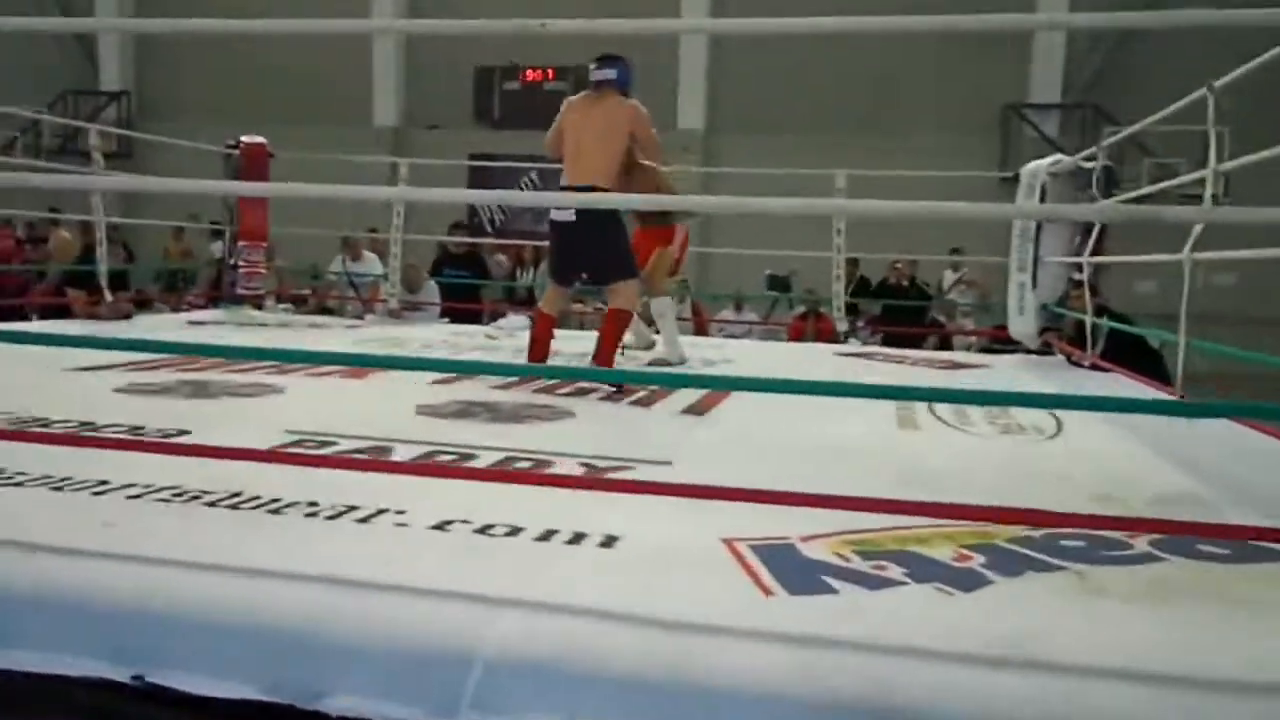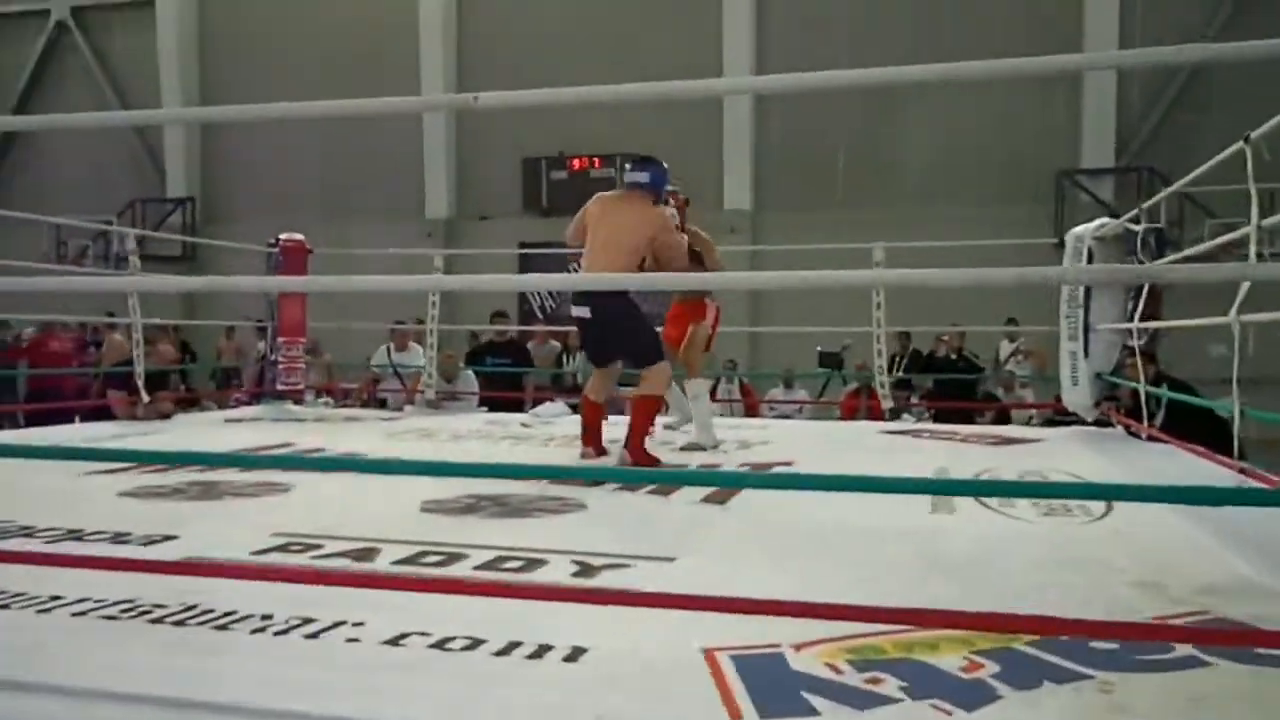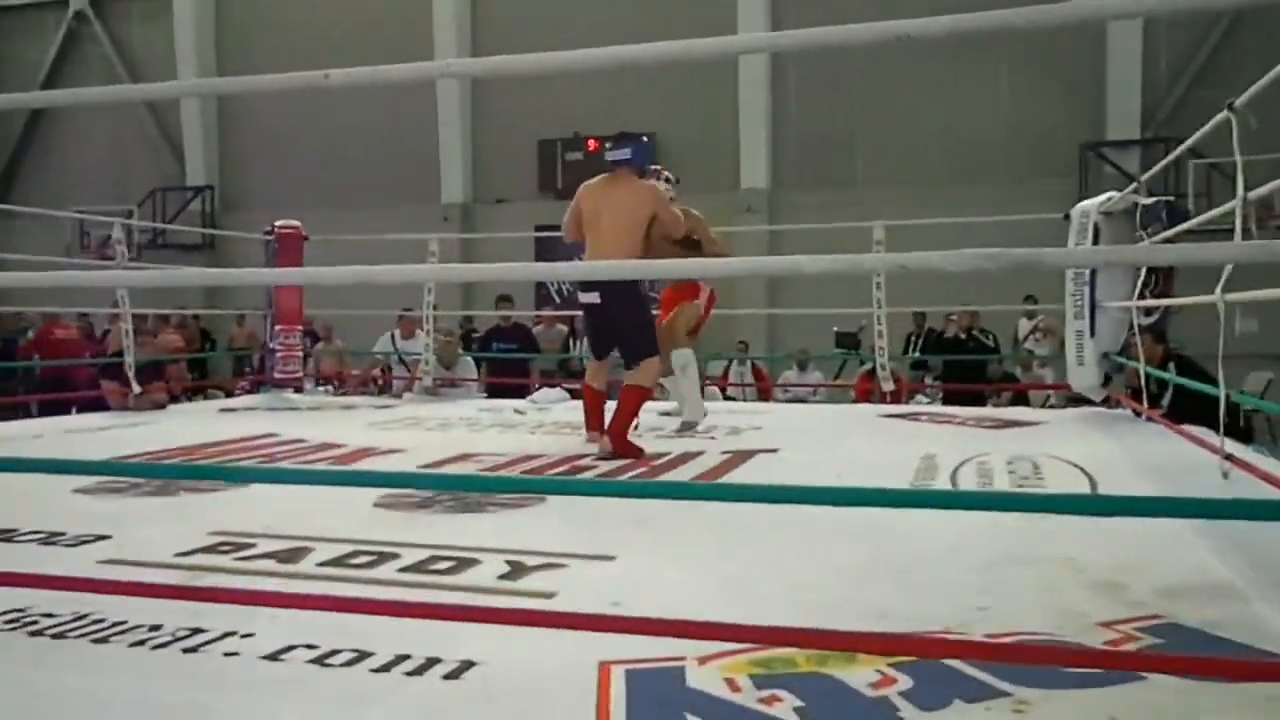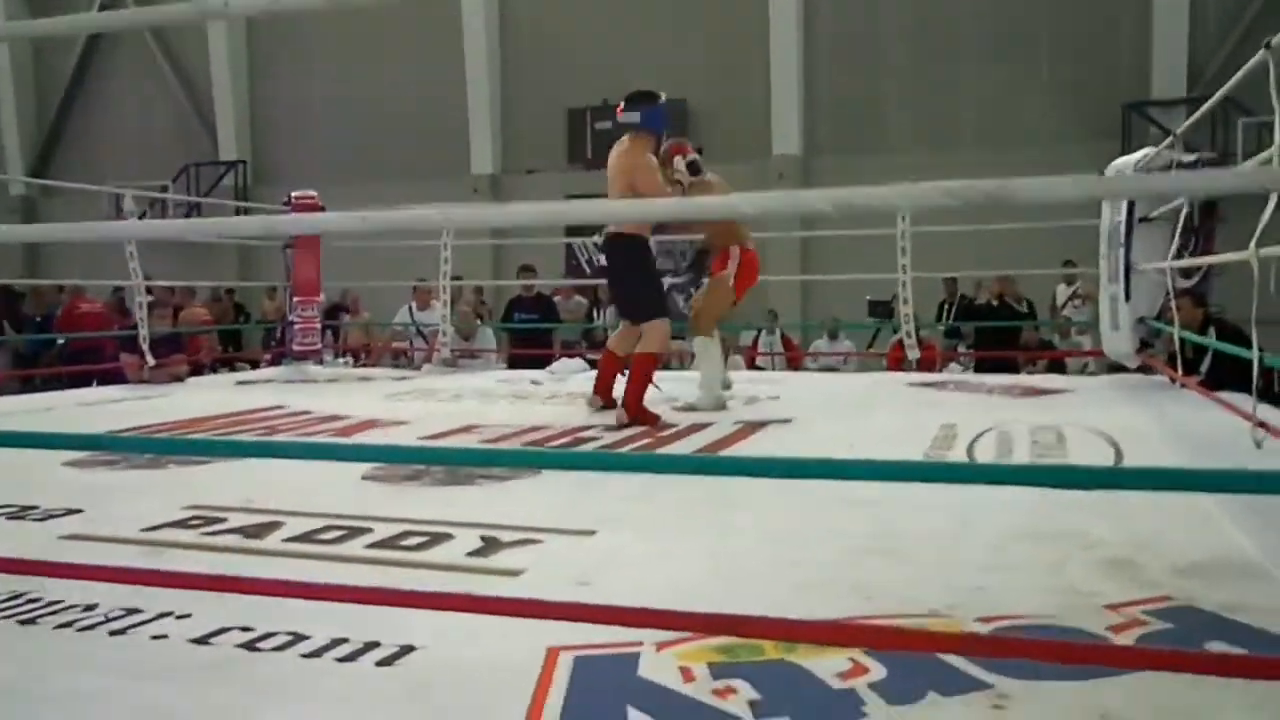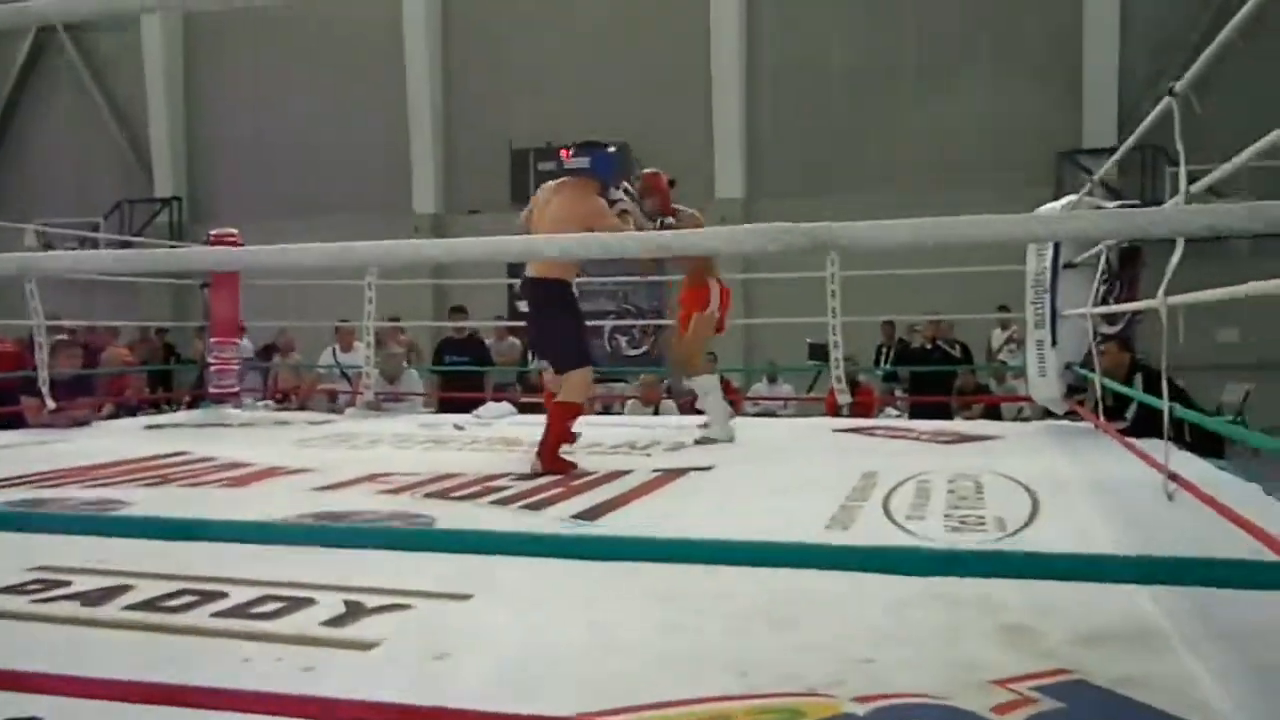
dt=0.4s
person 1, frame 1
left shoulder: (572, 106)
right shoulder: (631, 111)
left elbow: (553, 149)
right elbow: (652, 158)
left hip: (564, 204)
right hip: (595, 204)
left knee: (558, 286)
right knee: (626, 287)
left ankle: (535, 359)
right ankle: (602, 363)
person 1, frame 2
left shoulder: (600, 201)
right shoulder: (656, 218)
left elbow: (572, 239)
right elbow: (680, 262)
left hip: (583, 298)
right hip: (611, 299)
left knee: (604, 369)
right knee: (658, 371)
left ankle: (590, 442)
right ankle: (634, 449)
person 1, frame 3
left shoulder: (588, 189)
right shoulder: (649, 192)
left elbow: (570, 234)
right elbow: (677, 231)
left hip: (590, 284)
right hip: (621, 284)
left knee: (600, 359)
right knee: (648, 363)
left ankle: (595, 426)
right ankle: (614, 436)
person 1, frame 4
left shoulder: (623, 148)
right shoulder: (641, 159)
left wrist: (674, 179)
right wrist: (680, 181)
left hip: (618, 245)
right hip: (629, 247)
left knee: (632, 324)
right knee: (657, 329)
left ankle: (602, 392)
right ankle: (631, 406)
person 1, frame 5
left shoulder: (548, 189)
right shoulder: (592, 206)
left elbow: (527, 221)
right wrist: (618, 210)
left hip: (535, 286)
right hip: (552, 292)
left knee: (561, 364)
right knee: (580, 377)
left ankle: (557, 430)
right ankle: (547, 454)
person 2, frame 1
left shoulder: (650, 173)
left hip: (670, 233)
right hip: (645, 235)
left knee: (652, 279)
left ankle: (674, 350)
right ankle: (643, 337)
person 2, frame 2
left shoulder: (699, 240)
left wrist: (695, 261)
left hip: (702, 308)
right hip: (679, 308)
left knee: (689, 359)
left ankle: (705, 434)
right ankle: (686, 413)
person 2, frame 3
left shoulder: (689, 218)
left elbow: (721, 253)
left wrist: (695, 245)
left hip: (696, 290)
right hip: (673, 293)
left knee: (671, 331)
right knee: (658, 354)
left ankle: (693, 407)
right ankle: (686, 404)
person 2, frame 4
left shoulder: (702, 185)
right shoulder: (709, 182)
left hip: (737, 259)
right hip: (729, 258)
left knee: (701, 319)
right knee: (700, 310)
left ankle: (711, 394)
right ankle: (717, 376)
person 2, frame 5
left shoulder: (686, 218)
right shoulder: (660, 223)
left hip: (708, 291)
right hip: (692, 292)
left knee: (689, 356)
right knee: (681, 359)
left ankle: (720, 426)
right ankle: (721, 410)
